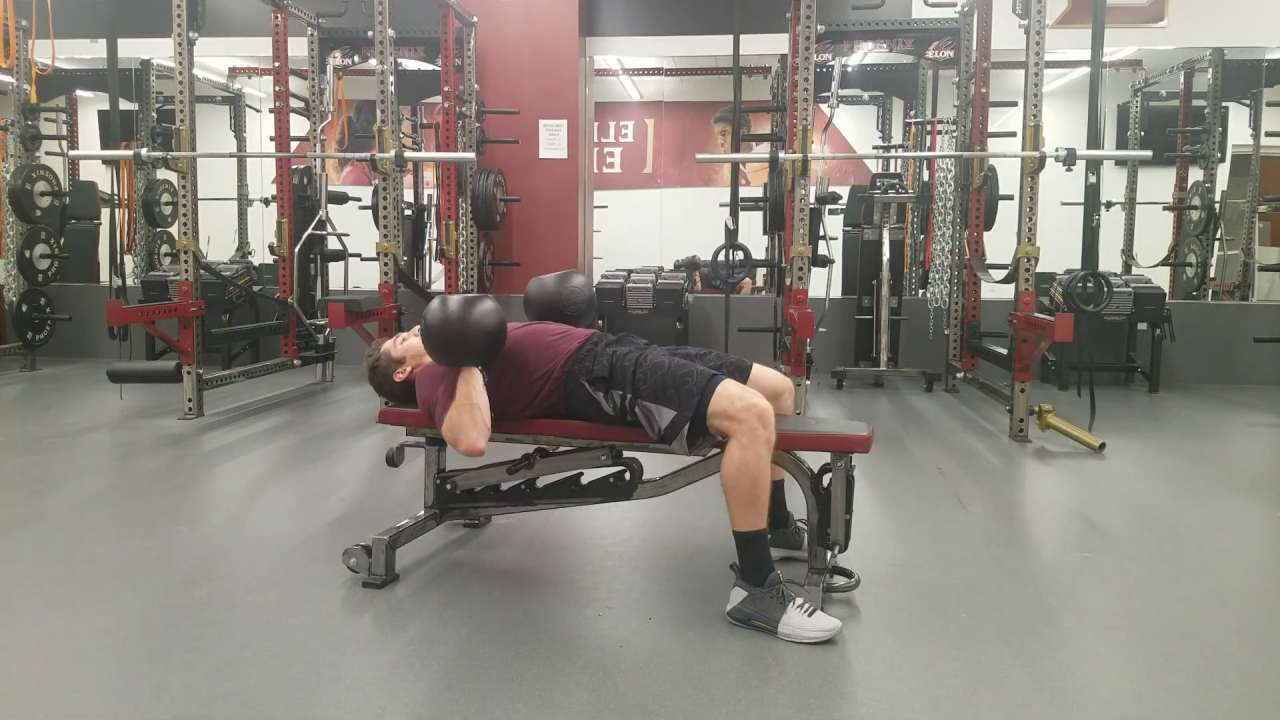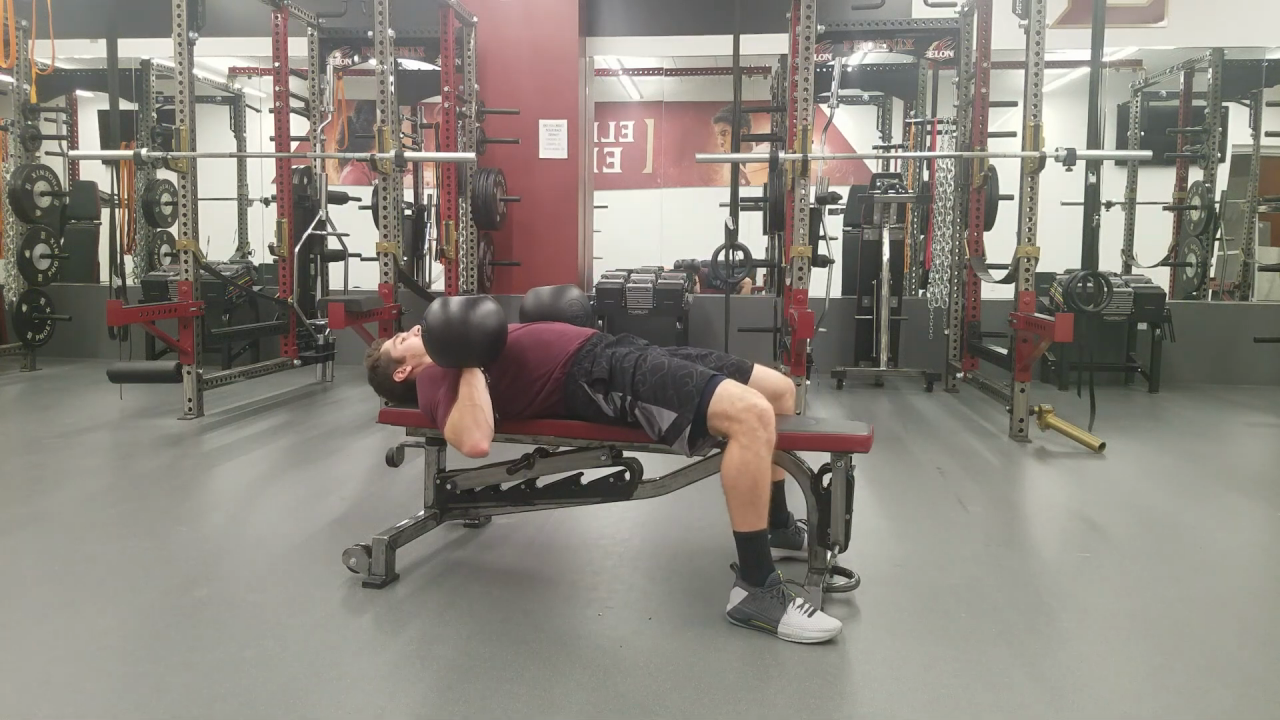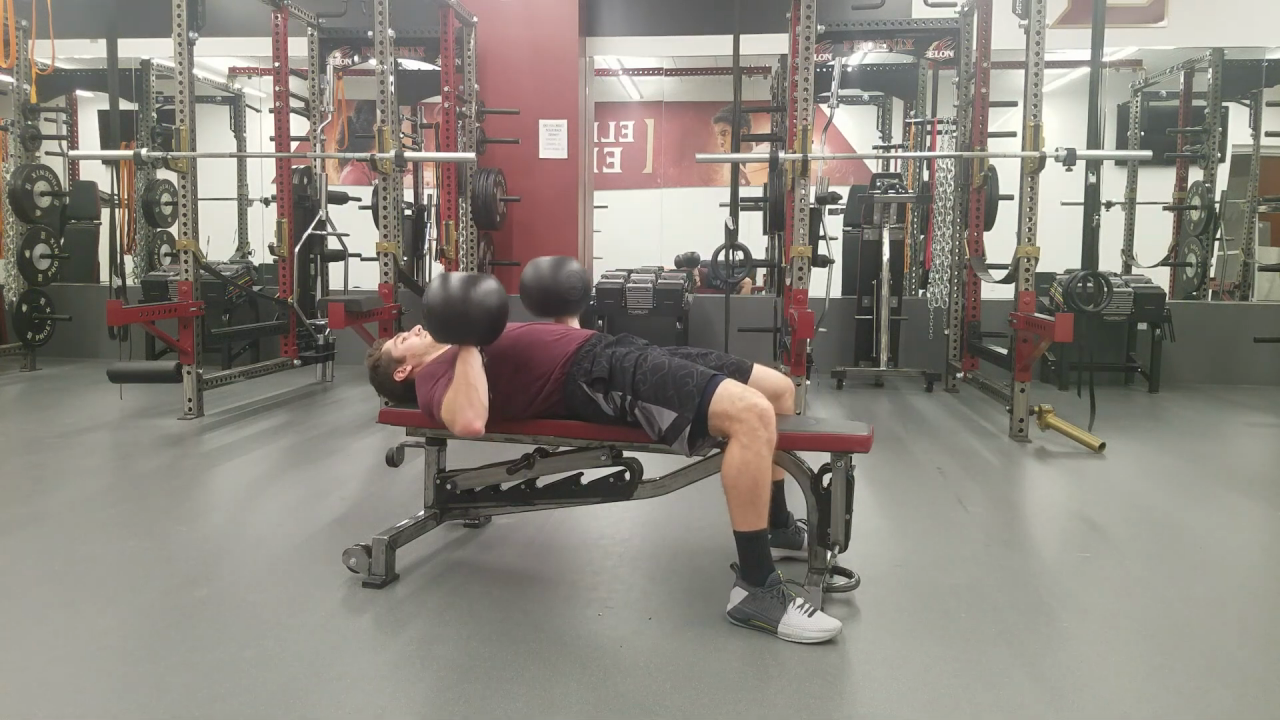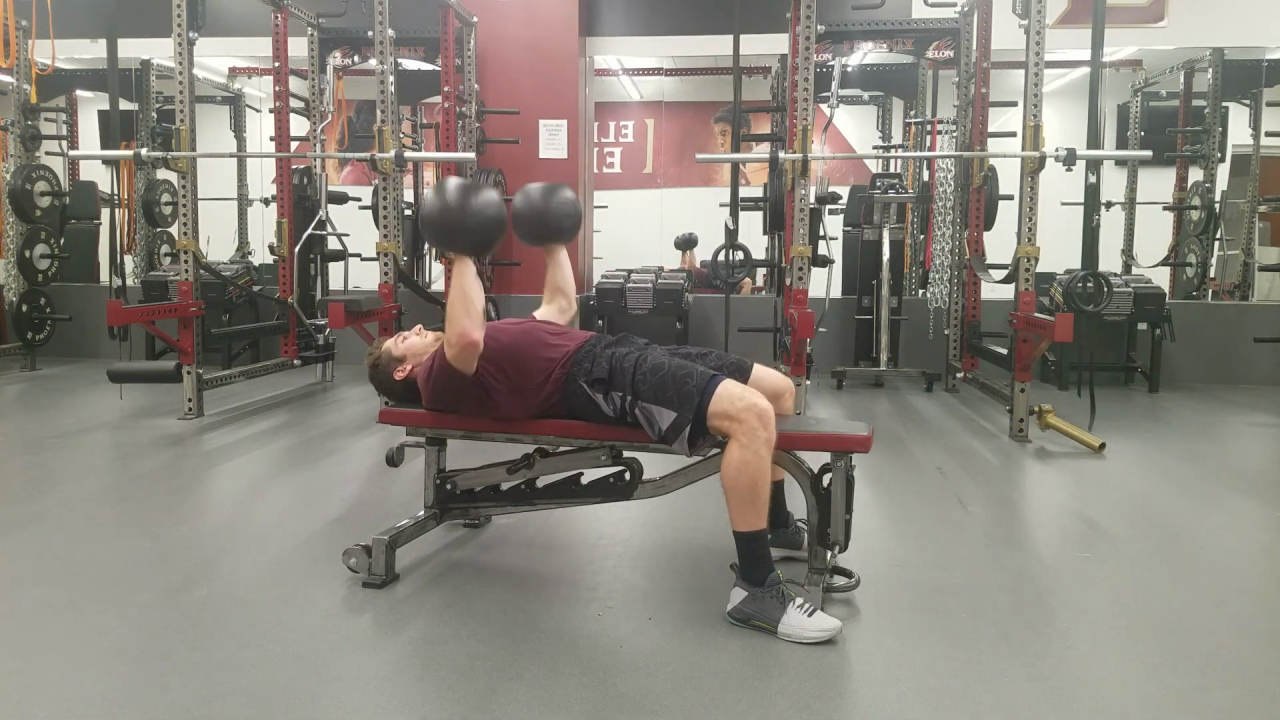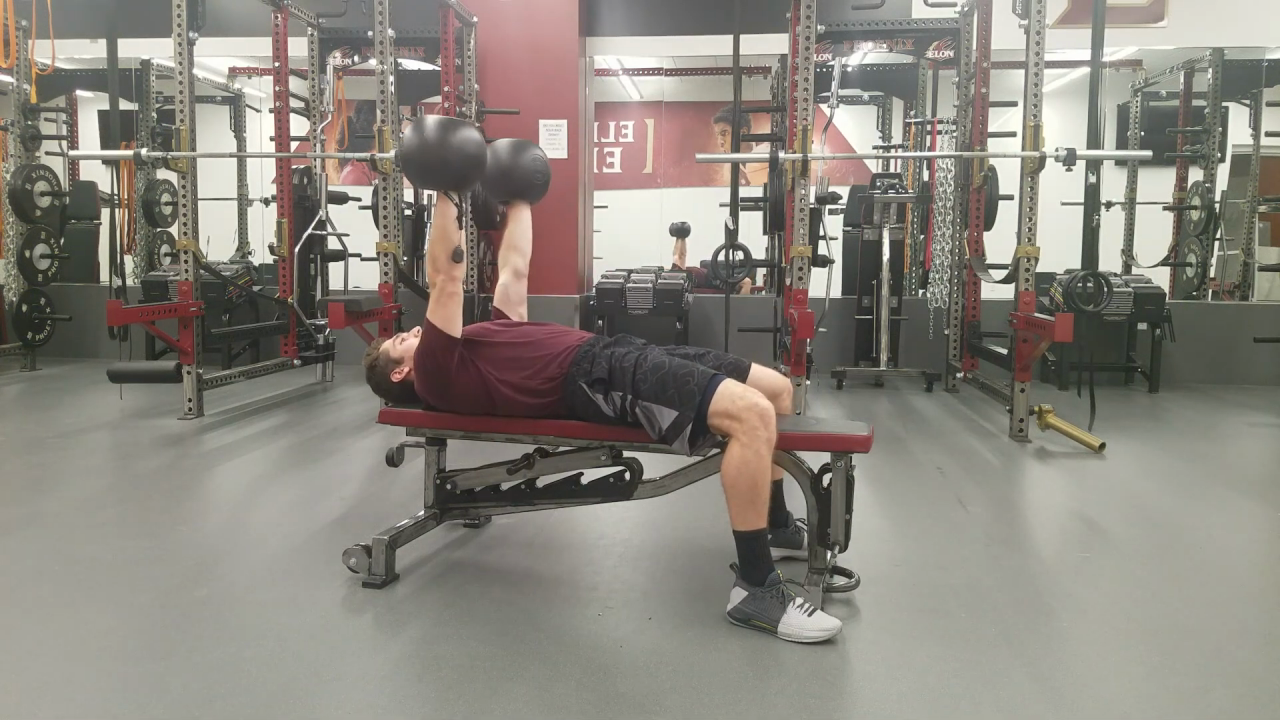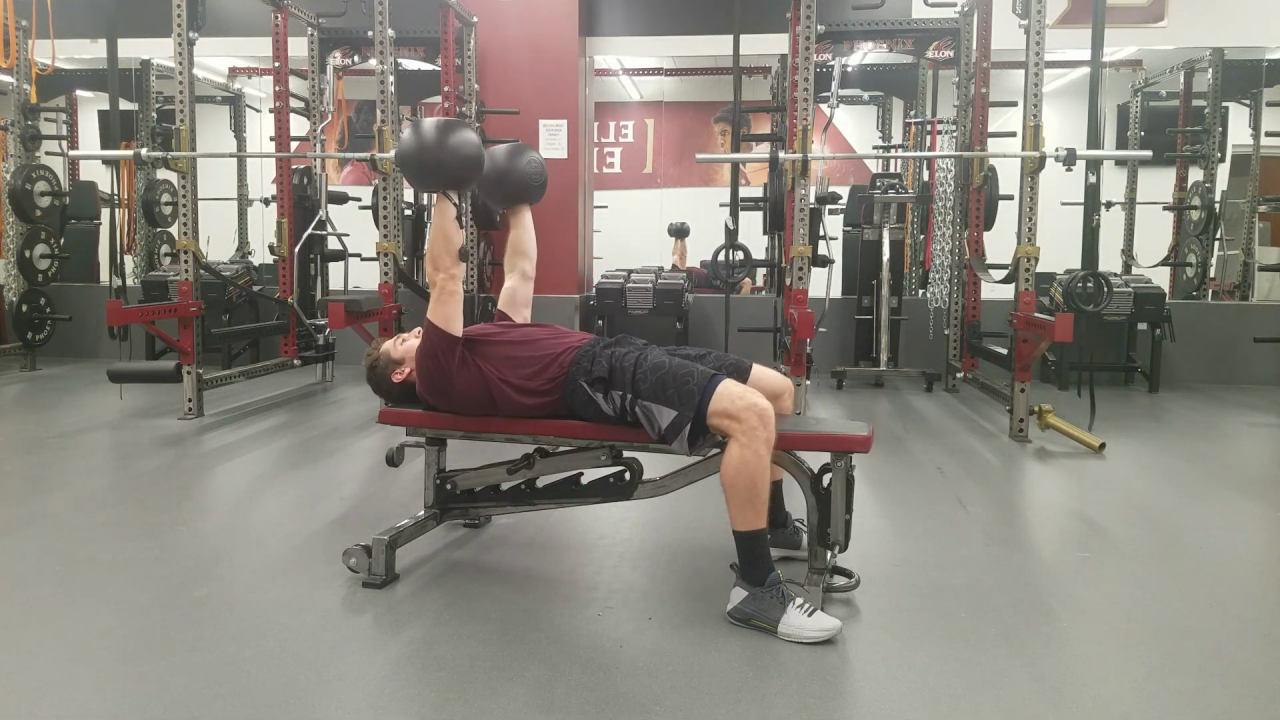
dt=0.3s
person 1, frame 1
right shoulder: (436, 378)
right elbow: (472, 440)
right wrist: (466, 357)
right hip: (598, 377)
left knee: (777, 389)
right knee: (751, 416)
left ankle: (779, 527)
right ankle: (756, 589)
person 1, frame 2
right shoulder: (436, 379)
right elbow: (475, 442)
right wrist: (468, 359)
right hip: (599, 378)
left knee: (779, 391)
right knee: (751, 415)
left ankle: (779, 526)
right ankle: (757, 589)
person 1, frame 3
left shoulder: (462, 358)
right shoulder: (435, 375)
right elbow: (469, 422)
right wrist: (465, 342)
right hip: (600, 378)
left knee: (778, 389)
right knee: (751, 415)
left ankle: (778, 526)
right ankle: (757, 589)
person 1, frame 4
left shoulder: (482, 347)
right shoulder: (441, 382)
left elbow: (561, 306)
right elbow: (465, 339)
left wrist: (554, 243)
right wrist: (460, 257)
right hip: (595, 380)
left knee: (777, 391)
right knee: (752, 416)
left ankle: (777, 527)
right ankle: (757, 589)
person 1, frame 5
left shoulder: (473, 350)
right shoulder: (437, 375)
left elbow: (514, 272)
right elbow: (446, 277)
left wrist: (517, 202)
right wrist: (442, 194)
right hip: (596, 378)
left knee: (775, 390)
right knee: (752, 416)
left ankle: (777, 526)
right ankle: (756, 588)
person 1, frame 6
left shoulder: (483, 342)
right shoulder: (440, 374)
left elbow: (521, 270)
right elbow: (444, 275)
left wrist: (519, 201)
right wrist: (443, 193)
right hip: (594, 379)
left knee: (777, 391)
right knee: (750, 416)
left ankle: (777, 523)
right ankle: (755, 588)
